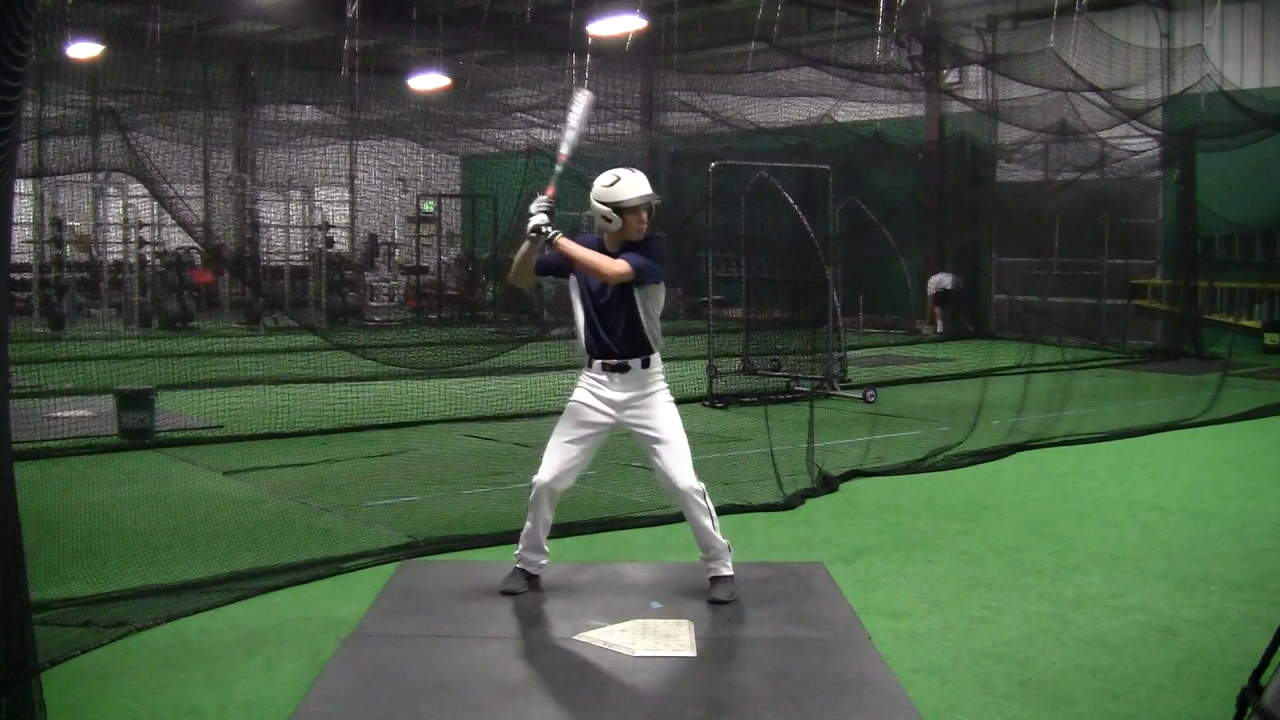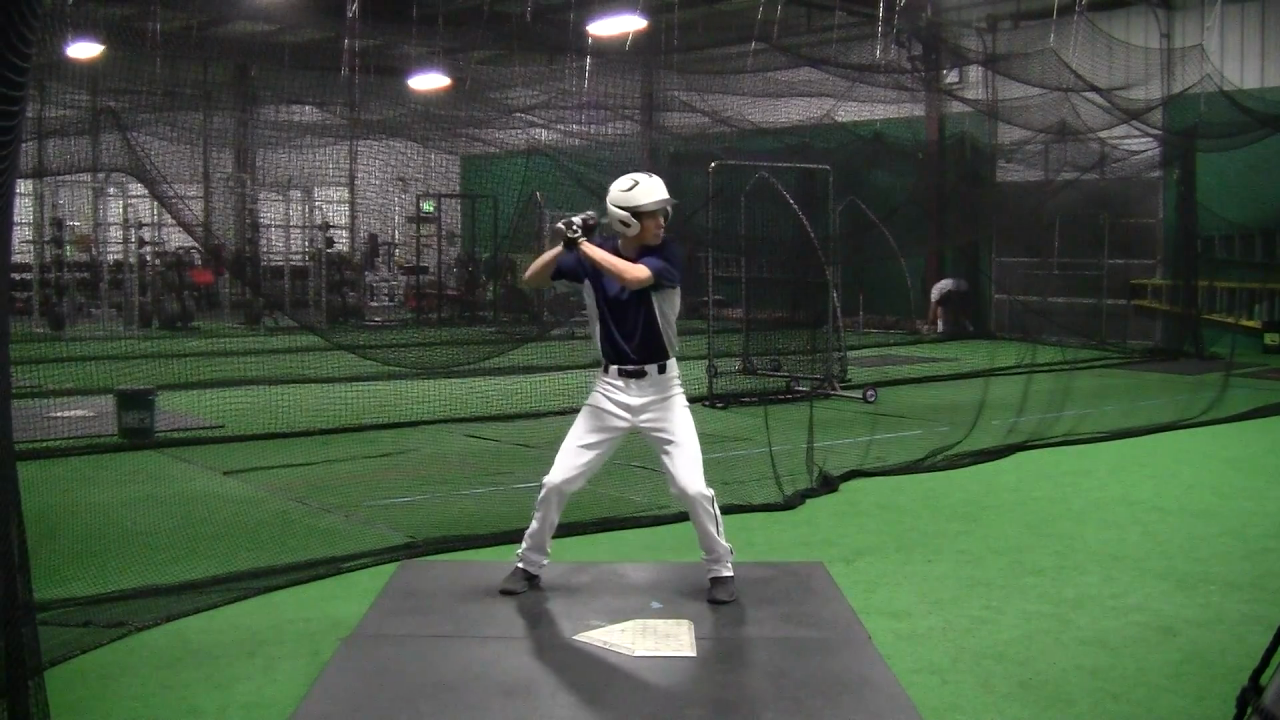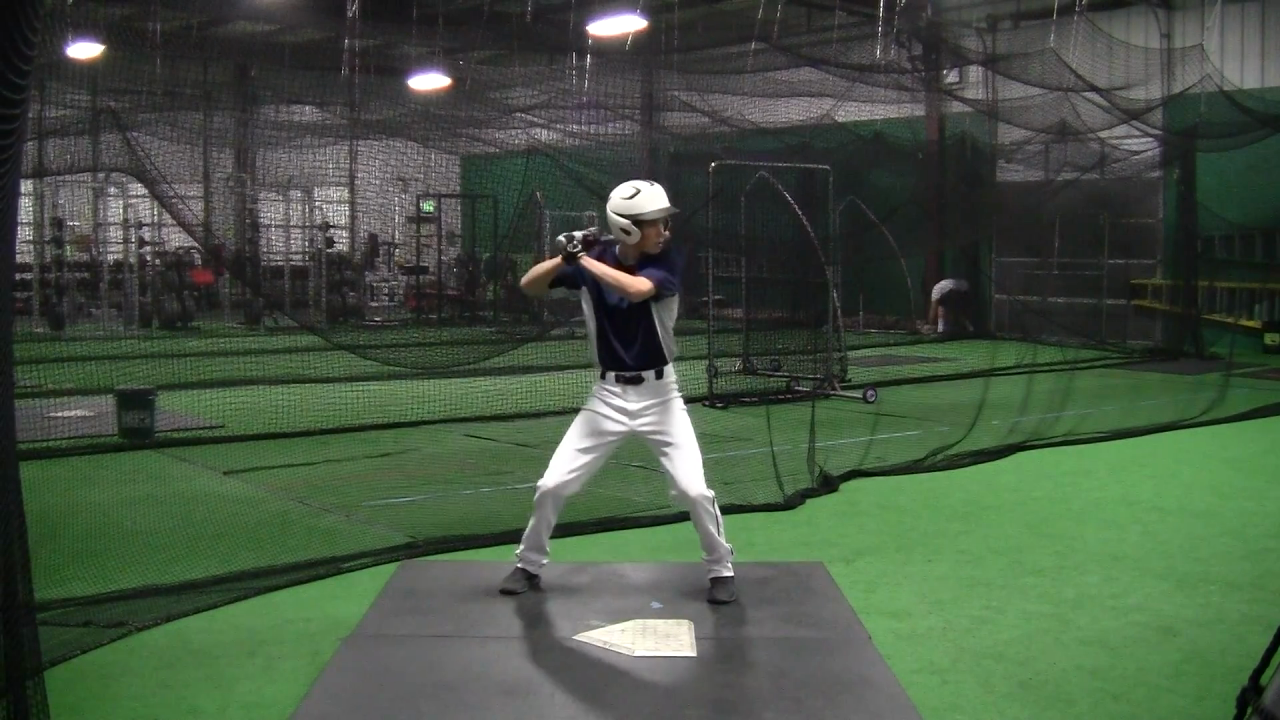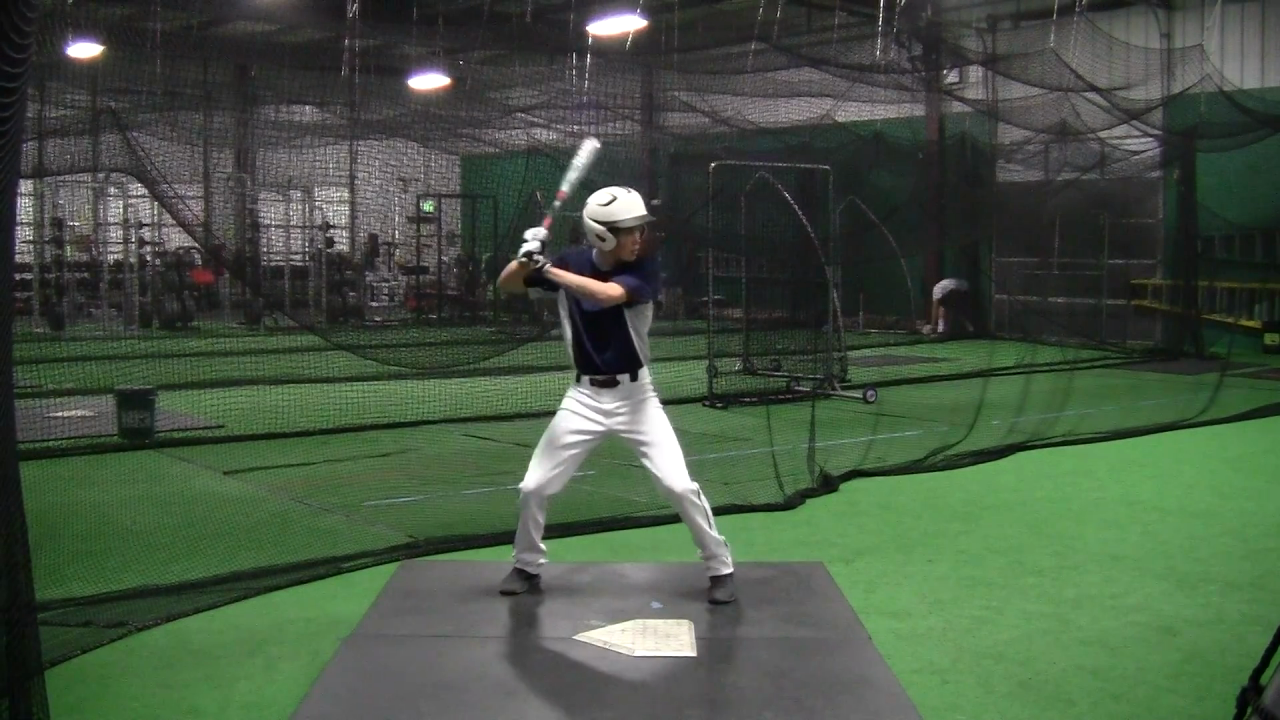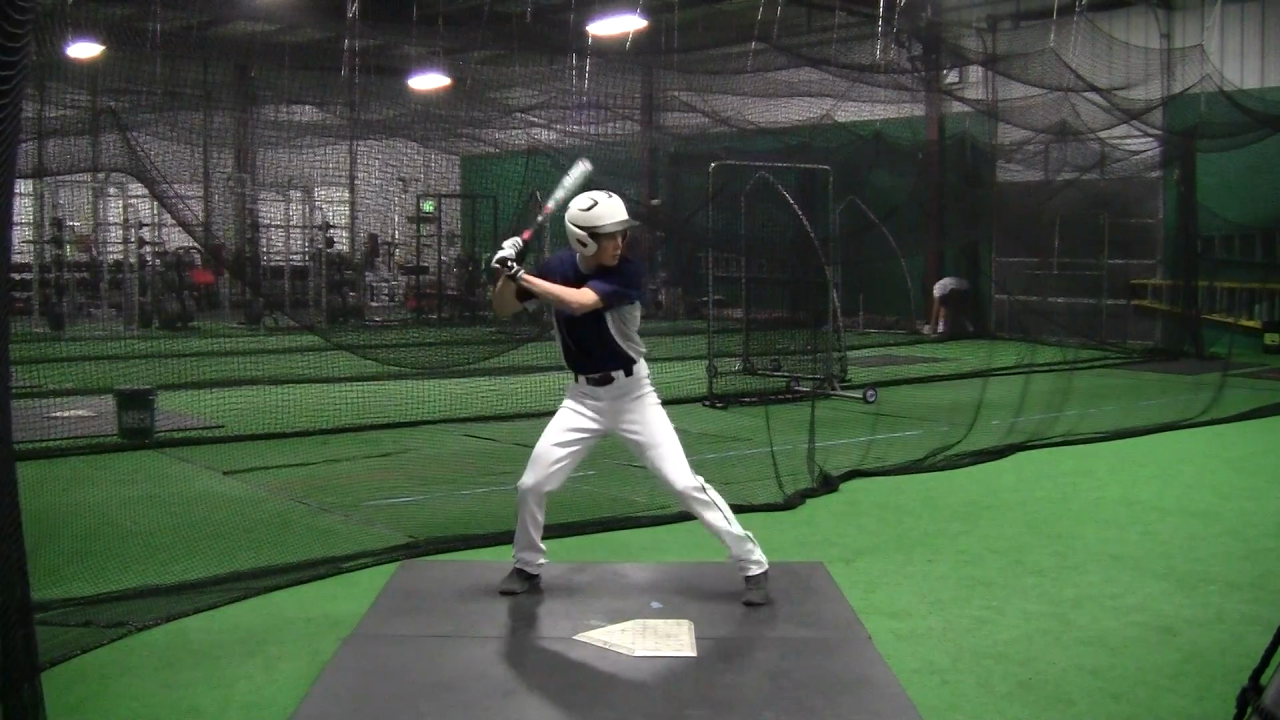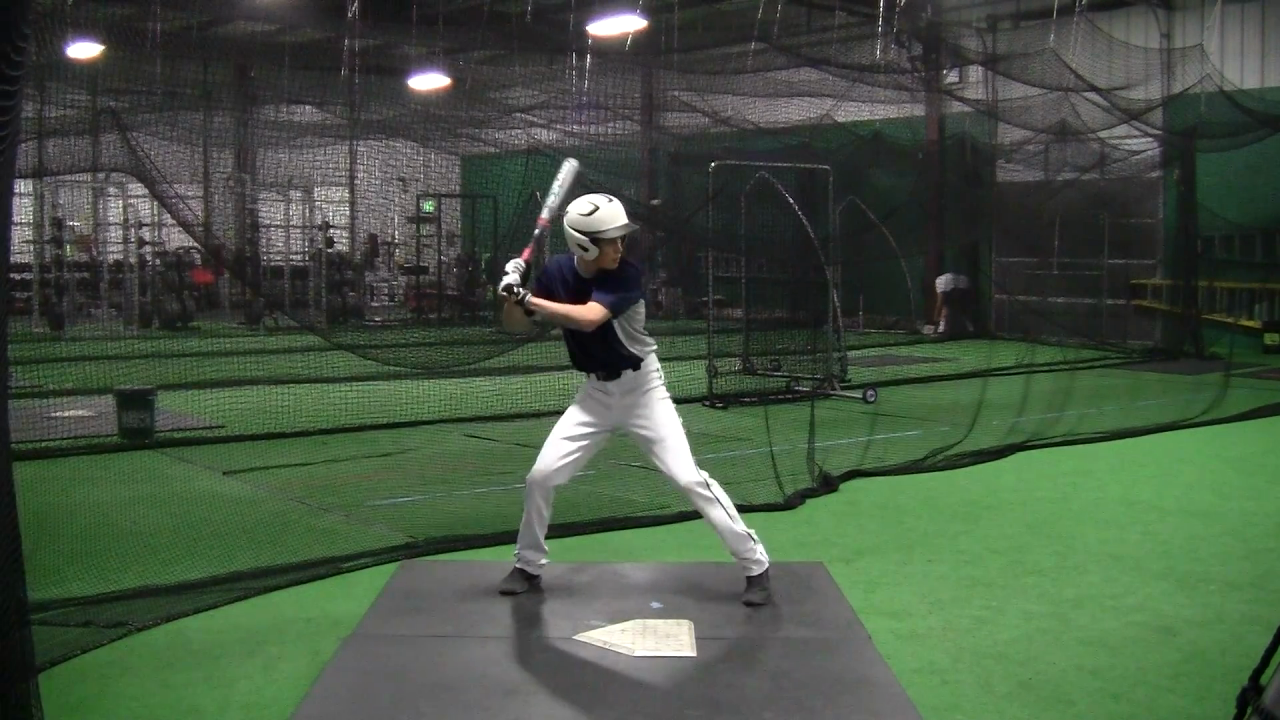
dt=0.2s
person 1, frame 1
left shoulder: (650, 249)
right shoulder: (580, 245)
left elbow: (614, 272)
right elbow: (519, 279)
left wrist: (556, 238)
right wrist: (535, 236)
left hip: (646, 385)
right hip: (595, 384)
left knee: (684, 483)
right knee: (547, 481)
left ankle: (719, 567)
right ankle: (528, 564)
person 1, frame 2
left shoulder: (667, 255)
right shoulder: (594, 253)
left elbow: (634, 276)
right elbow: (531, 280)
left wrist: (582, 245)
right wrist: (567, 245)
left hip: (662, 389)
right hip: (611, 389)
left knee: (694, 489)
right knee: (558, 482)
left ankle: (720, 569)
right ankle: (529, 564)
person 1, frame 3
left shoulder: (667, 262)
right shoulder: (596, 258)
left elbow: (636, 290)
right elbow: (528, 287)
left wrist: (581, 261)
right wrist: (564, 257)
left hip: (659, 393)
right hip: (608, 395)
left knee: (694, 490)
right knee: (552, 486)
left ankle: (721, 569)
right ankle: (529, 564)
person 1, frame 4
left shoulder: (643, 269)
right shoulder: (570, 260)
left elbow: (605, 295)
right elbow: (506, 286)
left wrist: (545, 269)
right wrist: (526, 259)
left hip: (634, 394)
right hip: (583, 396)
left knee: (679, 485)
right knee: (534, 487)
left ankle: (720, 568)
right ankle: (527, 565)
person 1, frame 5
left shoulder: (626, 273)
right shoulder: (555, 267)
left elbow: (578, 303)
right elbow: (503, 309)
left wrist: (521, 276)
right wrist: (505, 272)
left hip: (631, 392)
right hip: (583, 395)
left knee: (685, 483)
right knee: (532, 483)
left ankle: (753, 565)
right ankle: (527, 565)
person 1, frame 6
left shoulder: (627, 275)
right shoulder: (555, 271)
left elbow: (588, 319)
right elbow: (515, 325)
left wrist: (528, 300)
right wrist: (512, 292)
left hip: (642, 386)
right hip: (595, 391)
left knee: (688, 477)
right knee: (542, 477)
left ankle: (755, 565)
right ankle: (527, 564)
